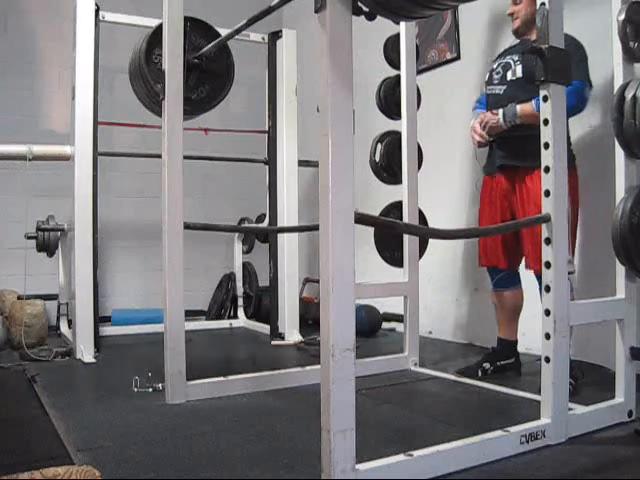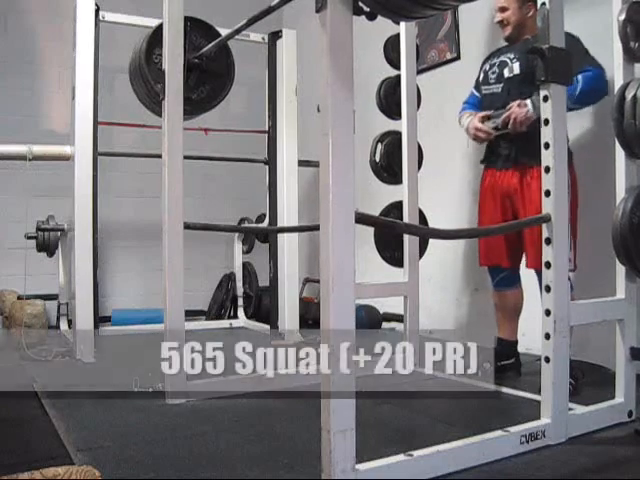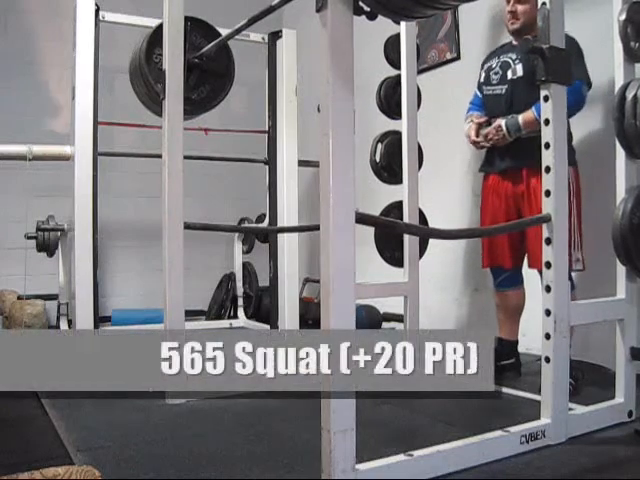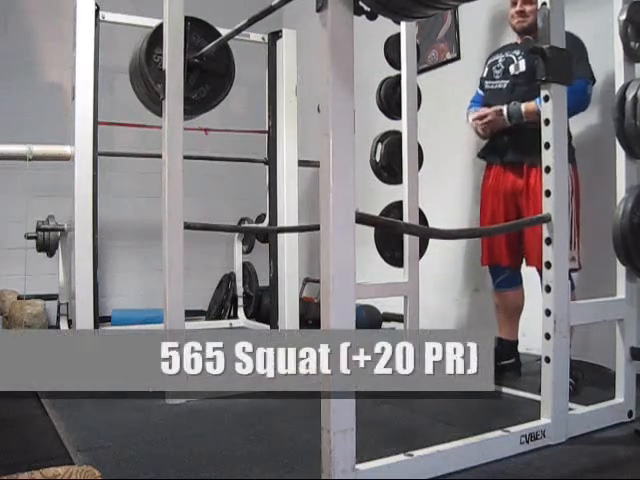
dt=0.7s
person 1, frame 1
left shoulder: (563, 46)
right shoulder: (505, 56)
left elbow: (573, 97)
right elbow: (485, 102)
left wrist: (507, 116)
right wrist: (477, 122)
left hip: (542, 170)
right hip: (498, 170)
left knee: (548, 268)
right knee: (498, 264)
right ankle: (505, 352)
person 1, frame 2
left shoulder: (557, 44)
right shoulder: (493, 59)
left elbow: (595, 82)
right elbow: (470, 103)
left wrist: (536, 105)
right wrist: (468, 121)
left hip: (540, 168)
right hip: (496, 169)
left knee: (548, 266)
right knee: (499, 263)
right ankle: (506, 352)
person 1, frame 3
left shoulder: (558, 45)
right shoulder: (494, 57)
left elbow: (572, 94)
right elbow: (478, 102)
left wrist: (512, 126)
right wrist: (472, 124)
left hip: (545, 170)
right hip: (498, 172)
right knee: (502, 265)
right ankle: (506, 352)
person 1, frame 4
left shoulder: (563, 43)
right shoulder: (497, 56)
left elbow: (577, 92)
right elbow: (478, 100)
left wrist: (509, 114)
right wrist: (476, 116)
left hip: (545, 166)
right hip: (499, 167)
right knee: (501, 264)
right ankle: (507, 352)
